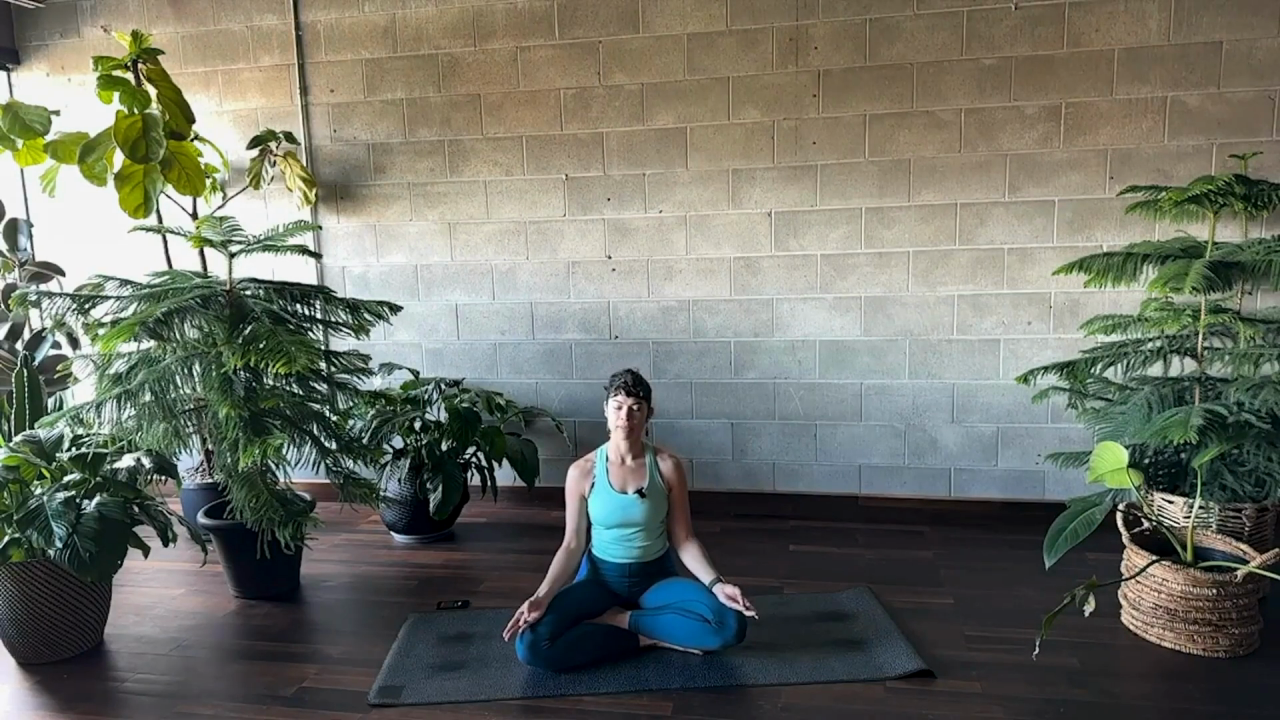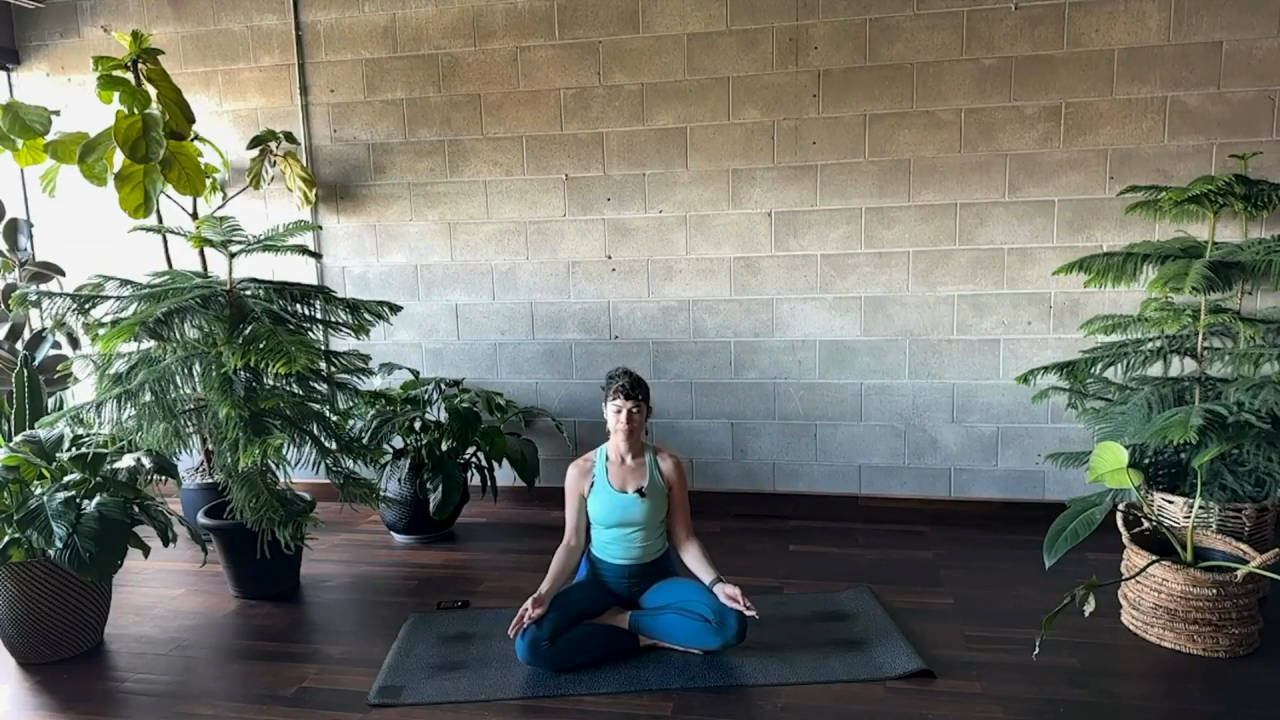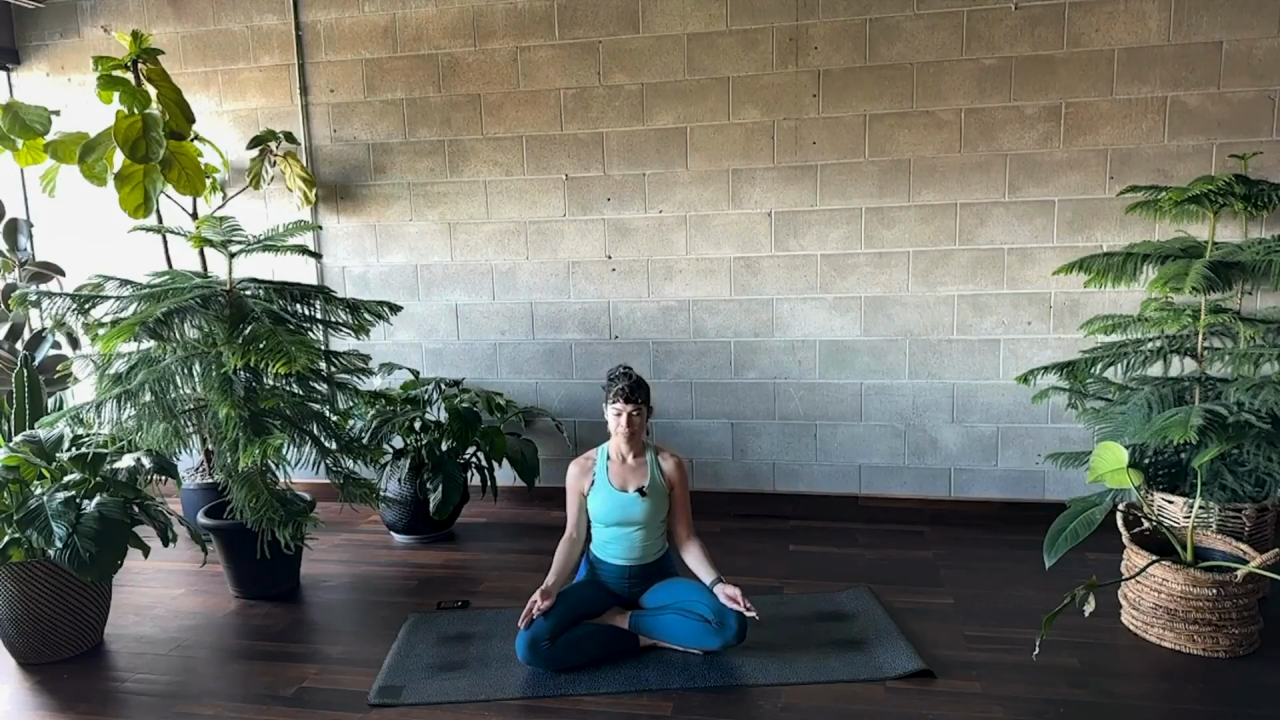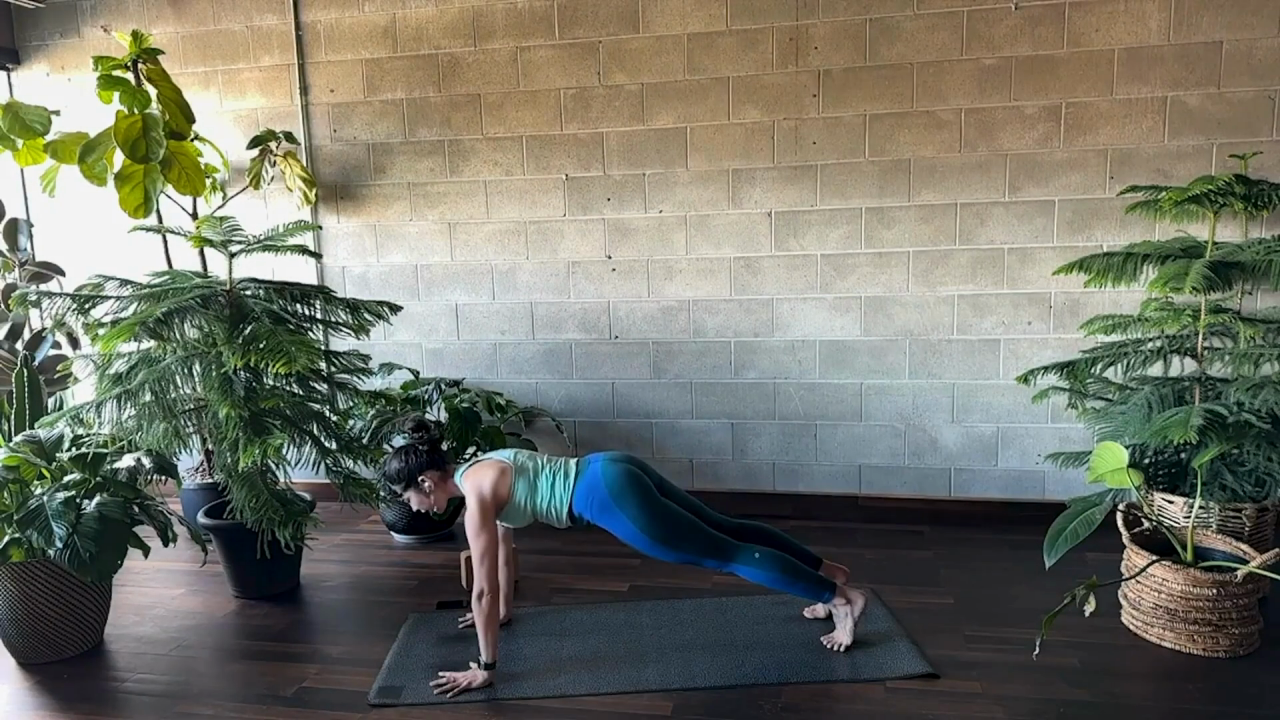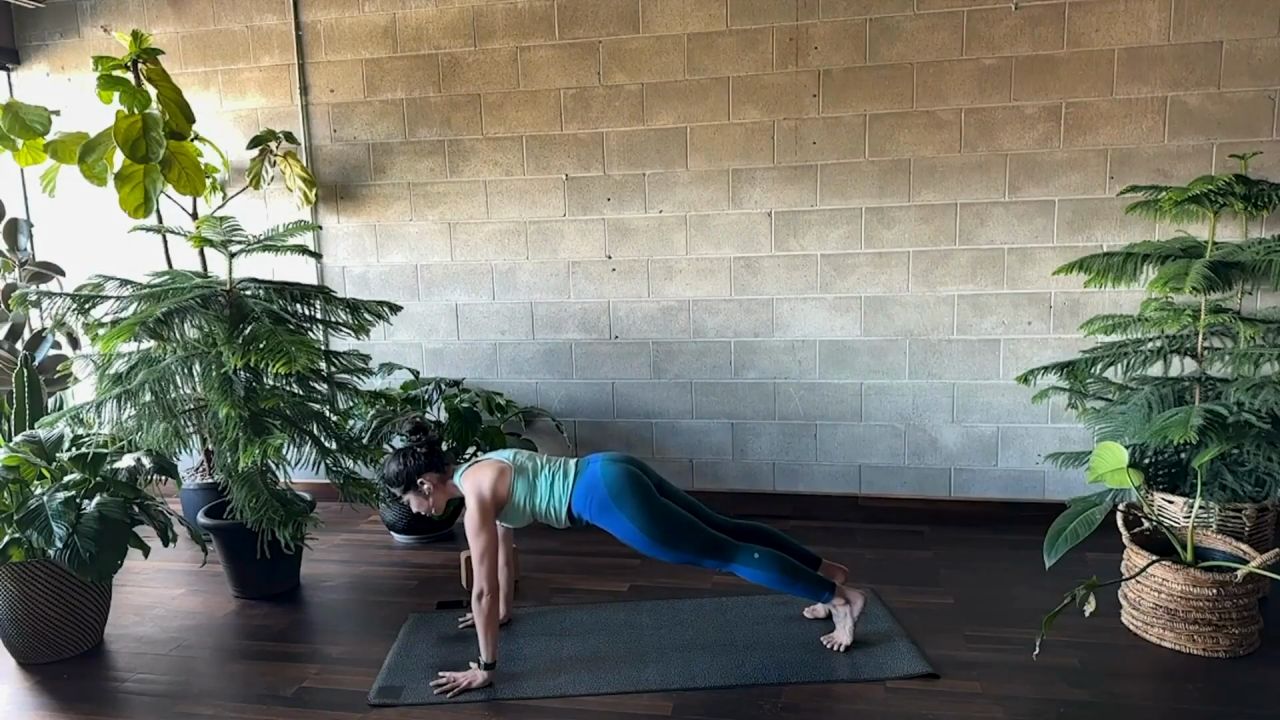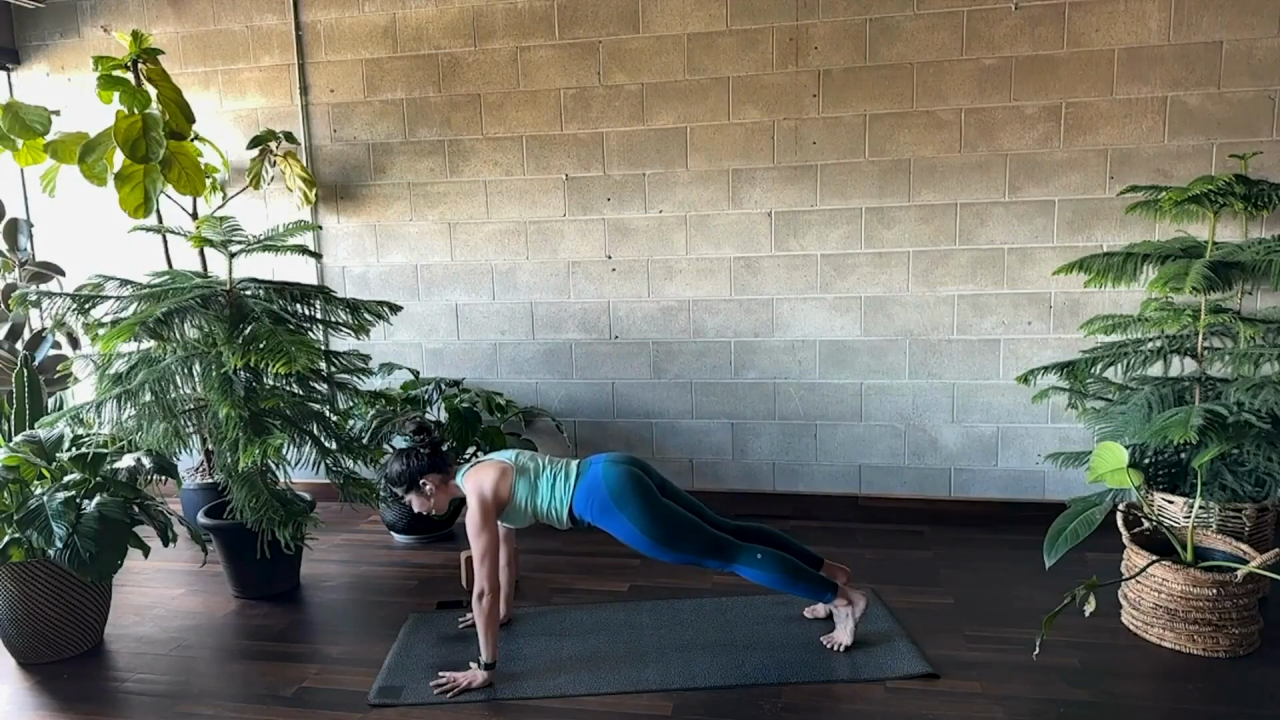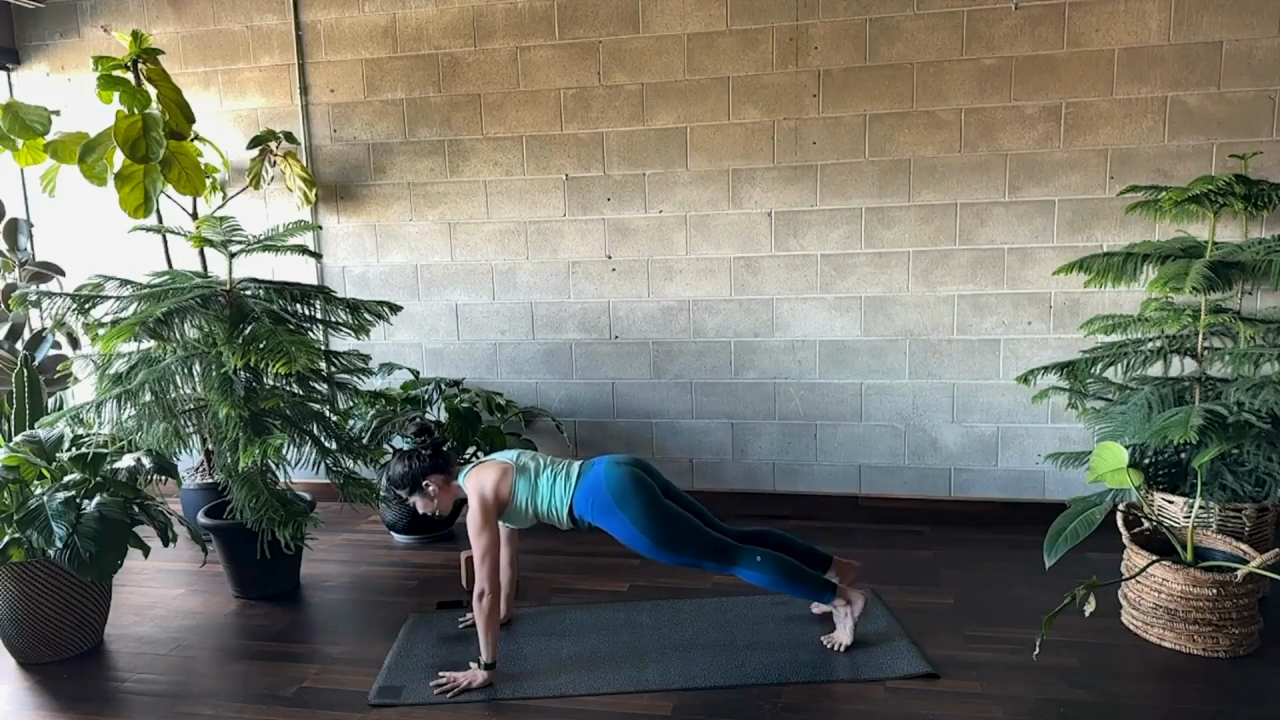
dt=0.2s
person 1, frame 1
left shoulder: (667, 467)
right shoulder: (582, 472)
left elbow: (683, 539)
right elbow: (572, 544)
left wrist: (716, 584)
right wrist: (542, 596)
left hip: (656, 577)
right hip: (600, 578)
left knee: (729, 625)
right knee: (531, 645)
left ankle: (619, 620)
right ankle: (648, 636)
person 1, frame 2
left shoulder: (667, 466)
right shoulder: (581, 471)
left elbow: (683, 538)
right elbow: (572, 542)
left wrist: (715, 583)
right wrist: (544, 594)
left hip: (656, 577)
right hip: (599, 578)
left knee: (730, 625)
right knee: (531, 645)
left ankle: (619, 621)
right ankle: (649, 637)
person 1, frame 3
left shoulder: (669, 466)
right shoulder: (582, 469)
left elbow: (684, 538)
right elbow: (574, 536)
left wrist: (717, 584)
right wrist: (550, 587)
left hip: (656, 577)
right hip: (599, 578)
left knee: (730, 625)
right knee: (531, 645)
left ankle: (620, 621)
right ankle: (651, 636)
person 1, frame 4
left shoulder: (476, 491)
right shoulder: (482, 471)
left elbow: (483, 587)
right elbow: (504, 546)
left wrist: (486, 666)
right wrist: (503, 609)
left hip: (631, 531)
right hip: (604, 497)
left knee: (727, 552)
left ankle: (837, 596)
right ankle: (826, 571)
person 1, frame 5
left shoulder: (476, 492)
right shoulder: (481, 471)
left elbow: (482, 588)
right elbow: (504, 543)
left wrist: (485, 667)
right wrist: (502, 611)
left hip: (607, 493)
right hip: (610, 474)
left knee: (726, 553)
right knee: (723, 531)
left ankle: (838, 597)
right ankle: (825, 570)
person 1, frame 6
left shoulder: (477, 493)
right shoulder: (483, 471)
left elbow: (483, 587)
right elbow: (506, 544)
left wrist: (484, 667)
right wrist: (502, 611)
left hip: (608, 496)
right hip: (614, 473)
left knee: (727, 554)
right knee: (725, 532)
left ankle: (842, 598)
right ankle: (828, 571)
person 1, frame 7
left shoulder: (479, 494)
right shoulder: (487, 472)
left elbow: (484, 588)
right elbow: (508, 541)
left wrist: (485, 667)
right wrist: (504, 610)
left hip: (611, 497)
right hip: (618, 474)
left knee: (727, 556)
right knee: (724, 537)
left ankle: (842, 599)
right ankle: (834, 567)
